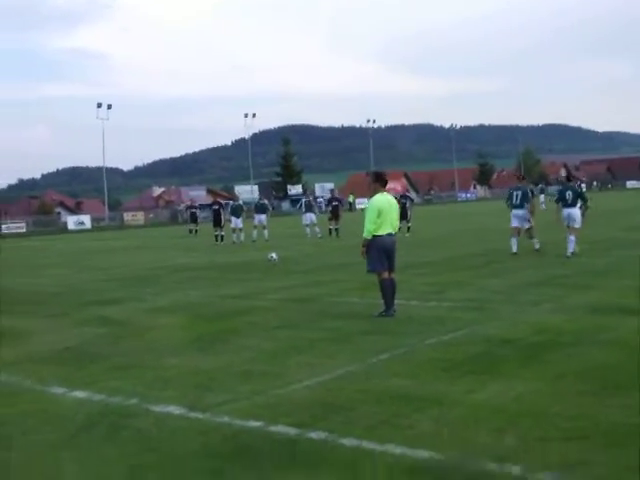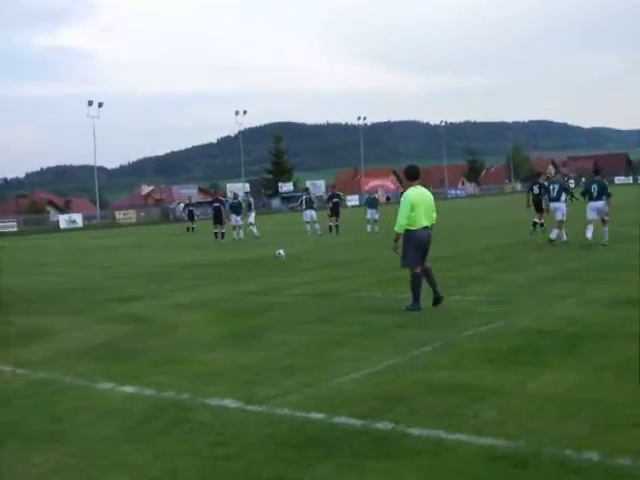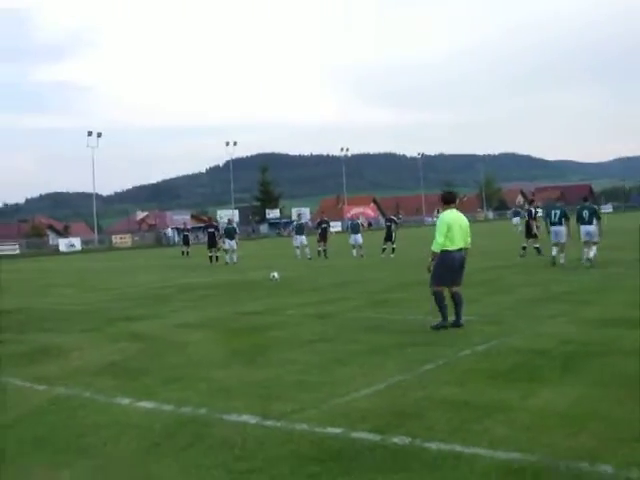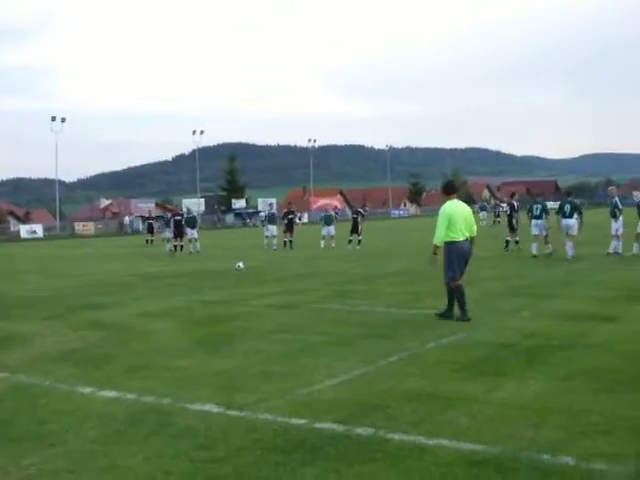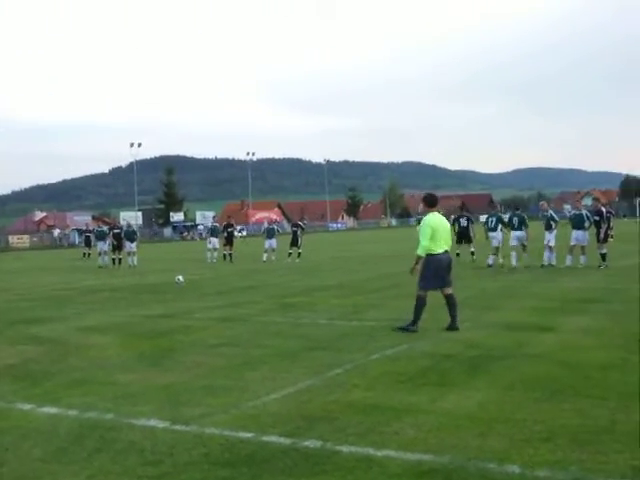
dt=0.7s
person 1, frame 1
left shoulder: (374, 201)
right shoulder: (392, 200)
left elbow: (370, 226)
right elbow: (396, 223)
left wrist: (364, 245)
left hip: (377, 239)
right hip: (390, 238)
left knee: (382, 274)
right knee: (390, 273)
left ankle: (388, 309)
right ankle: (391, 306)
person 1, frame 2
left shoulder: (408, 195)
right shoulder: (428, 194)
left elbow: (402, 221)
right elbow: (433, 216)
left wrist: (396, 240)
left hip: (412, 234)
right hip: (426, 232)
left knee: (415, 268)
right knee: (423, 265)
left ankle: (416, 303)
right ankle: (436, 293)
person 1, frame 3
left shoulder: (444, 217)
right shoulder: (462, 217)
left elbow: (439, 241)
right elbow: (467, 241)
left wrist: (432, 260)
right wrist: (463, 256)
left hip: (447, 255)
right hip: (460, 254)
left knee: (436, 286)
right knee: (454, 287)
left ankle: (444, 319)
right ankle: (458, 320)
person 1, frame 4
left shoulder: (445, 209)
right shoulder: (466, 207)
left elbow: (440, 234)
right elbow: (473, 230)
left wrist: (434, 252)
right wrist: (470, 246)
left hip: (453, 246)
right hip: (465, 245)
left knee: (454, 281)
right knee: (452, 279)
left ankle: (464, 313)
right ankle: (449, 311)
person 1, frame 5
left shoulder: (427, 220)
right shoulder: (444, 220)
left elbow: (424, 245)
left wrist: (416, 263)
left hip: (433, 258)
right hip: (446, 257)
left knee: (421, 291)
right knee: (447, 290)
left ankle: (413, 324)
right ankle: (454, 322)
